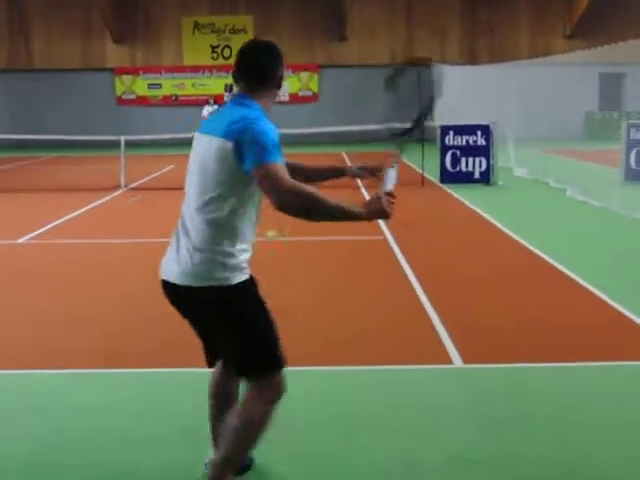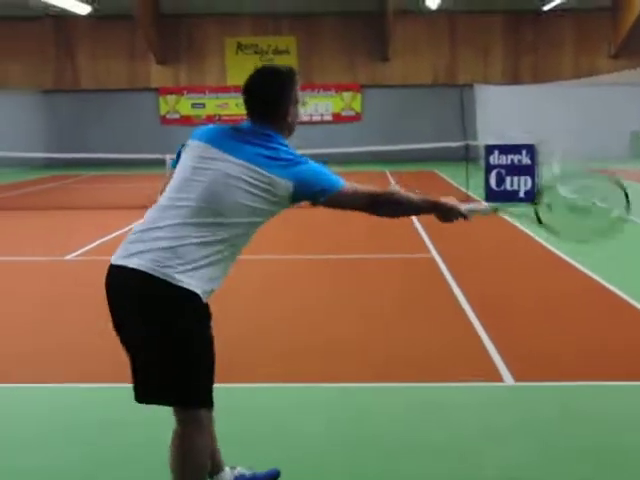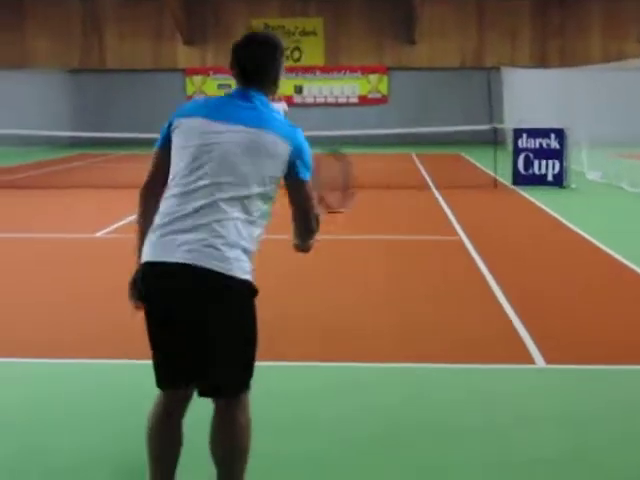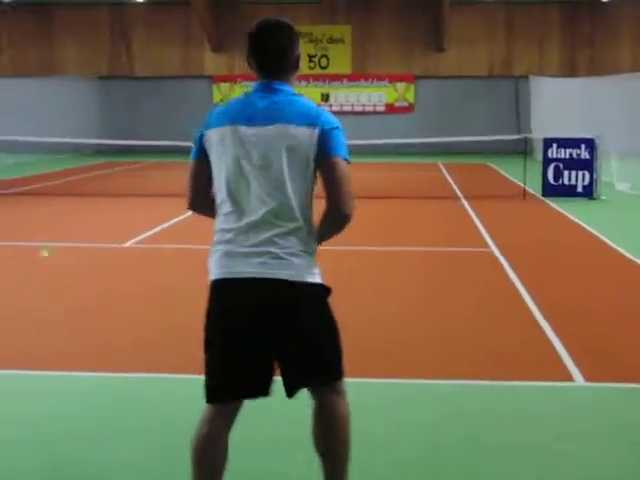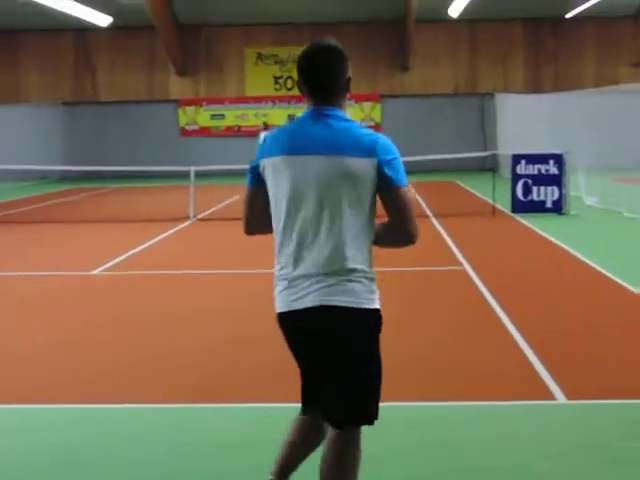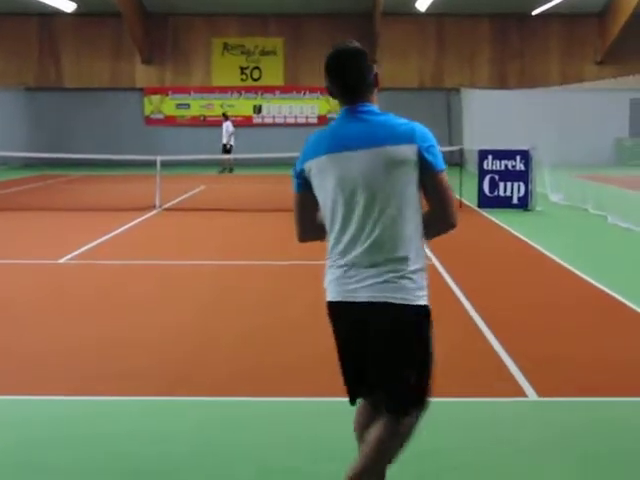
dt=0.4s
person 1, frame 1
left shoulder: (215, 121)
right shoulder: (253, 126)
left elbow: (275, 173)
right elbow: (284, 196)
left wrist: (343, 171)
right wrist: (361, 211)
left hip: (181, 274)
right hip: (218, 276)
left knee: (231, 359)
right knee: (267, 383)
person 1, frame 2
left shoulder: (203, 136)
right shoulder: (292, 170)
right elbow: (372, 200)
right wrist: (434, 205)
left hip: (126, 270)
right hip: (173, 287)
left knee: (192, 398)
right knee: (192, 412)
person 1, frame 3
left shoulder: (188, 113)
right shoulder: (287, 136)
left elbow: (150, 193)
right elbow: (307, 221)
left wrist: (142, 261)
right wrist: (304, 239)
left hip: (160, 265)
right hip: (222, 272)
left knee: (174, 392)
right knee: (231, 398)
person 1, frame 4
left shoulder: (217, 120)
right shoulder: (319, 121)
left elbow: (197, 201)
right elbow: (342, 209)
left hip: (229, 277)
right hip: (292, 278)
left knee: (221, 407)
right knee: (329, 391)
person 1, frame 5
left shoulder: (271, 145)
right shoulder: (374, 147)
left elbow: (252, 223)
right elbow: (407, 231)
left hip: (292, 303)
right hip: (349, 303)
left knee: (318, 410)
right knee: (345, 428)
person 1, frame 6
left shoulder: (313, 148)
right shoulder: (413, 136)
left elbow: (306, 231)
right elbow: (447, 217)
left hip: (342, 295)
right hip: (400, 295)
left knee: (373, 403)
right knee: (403, 411)
